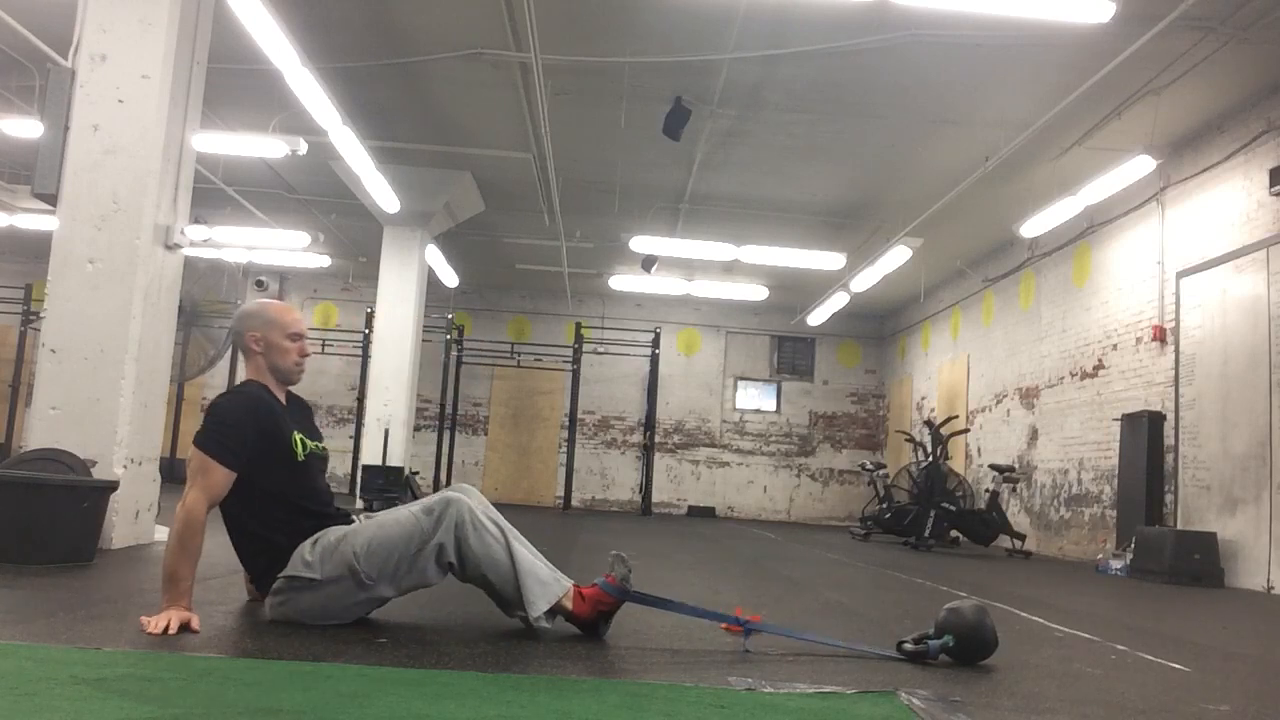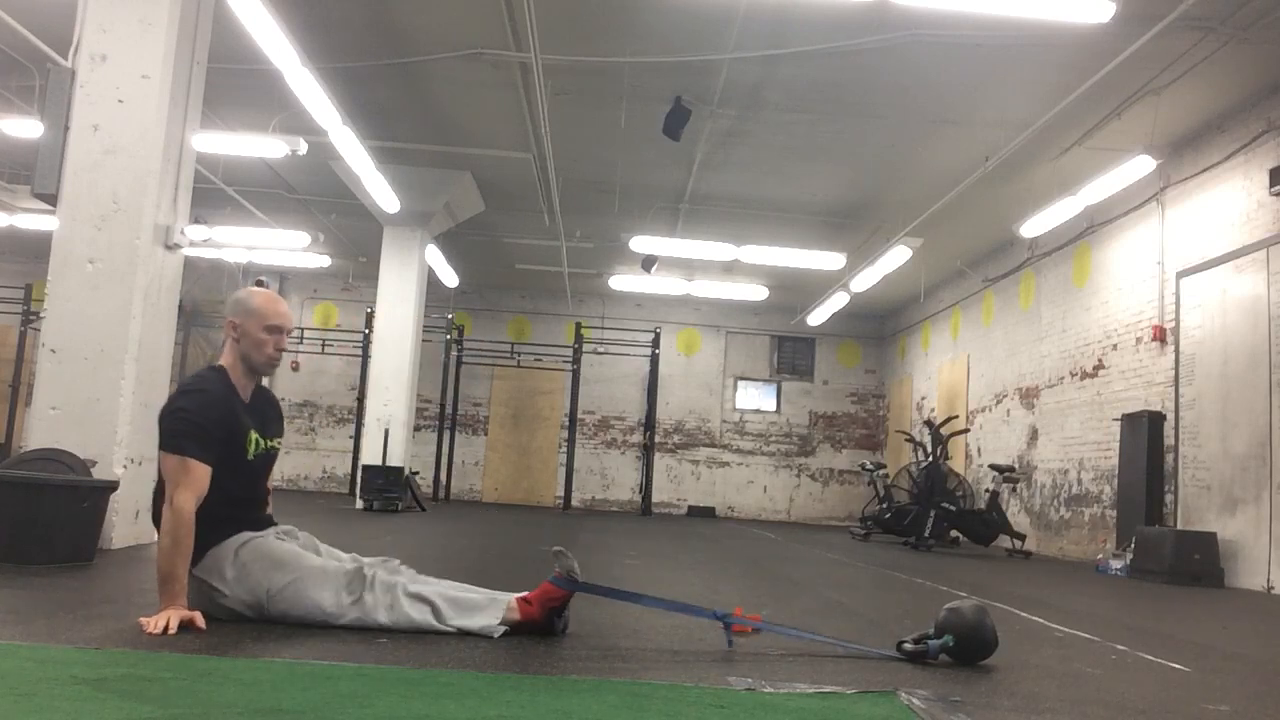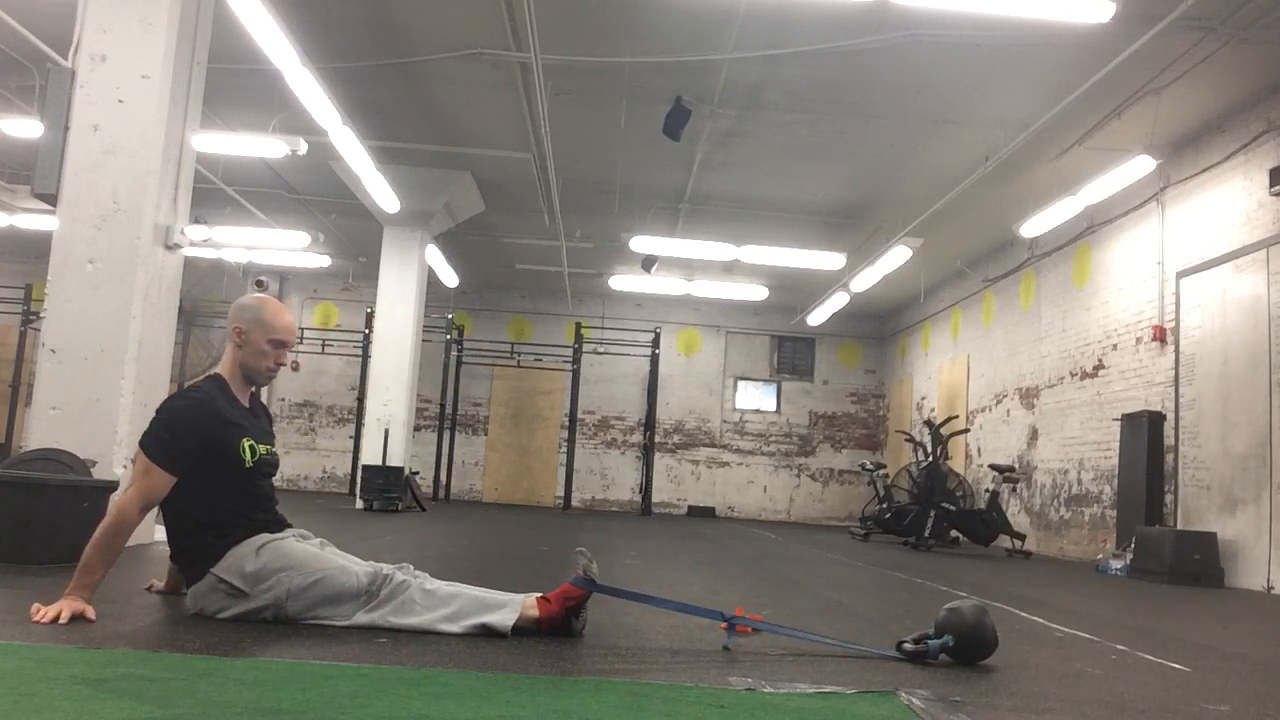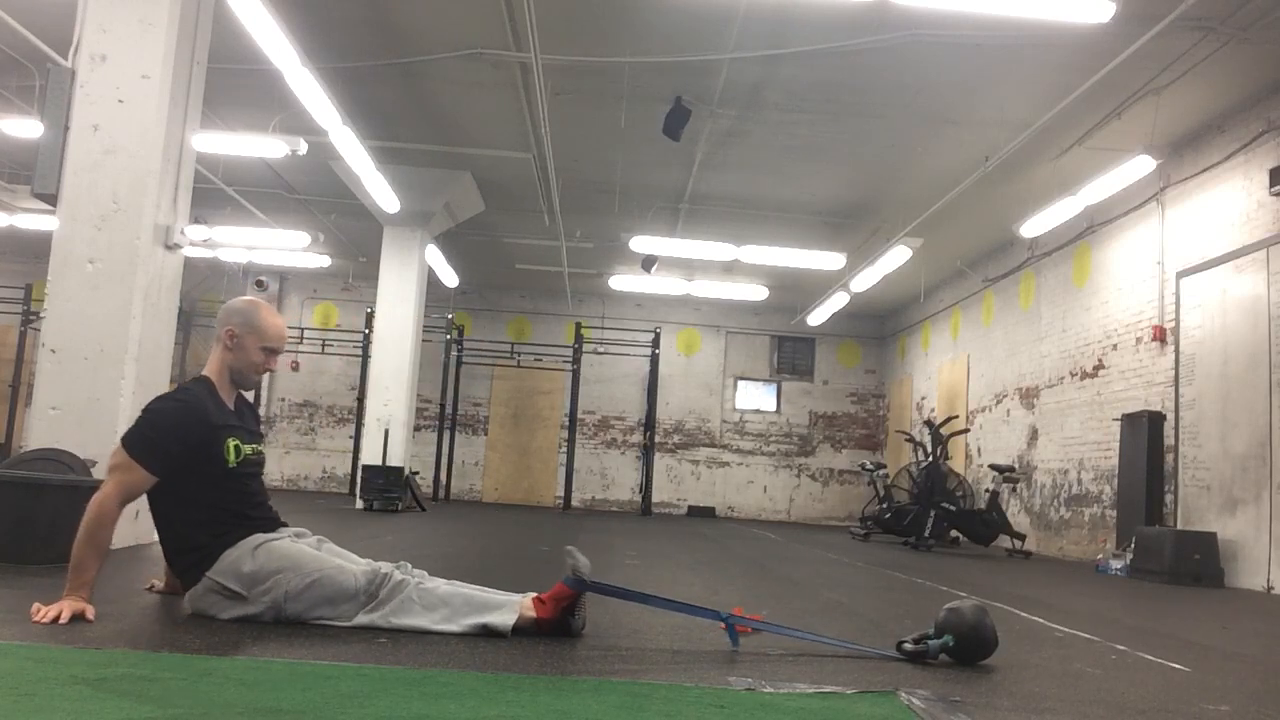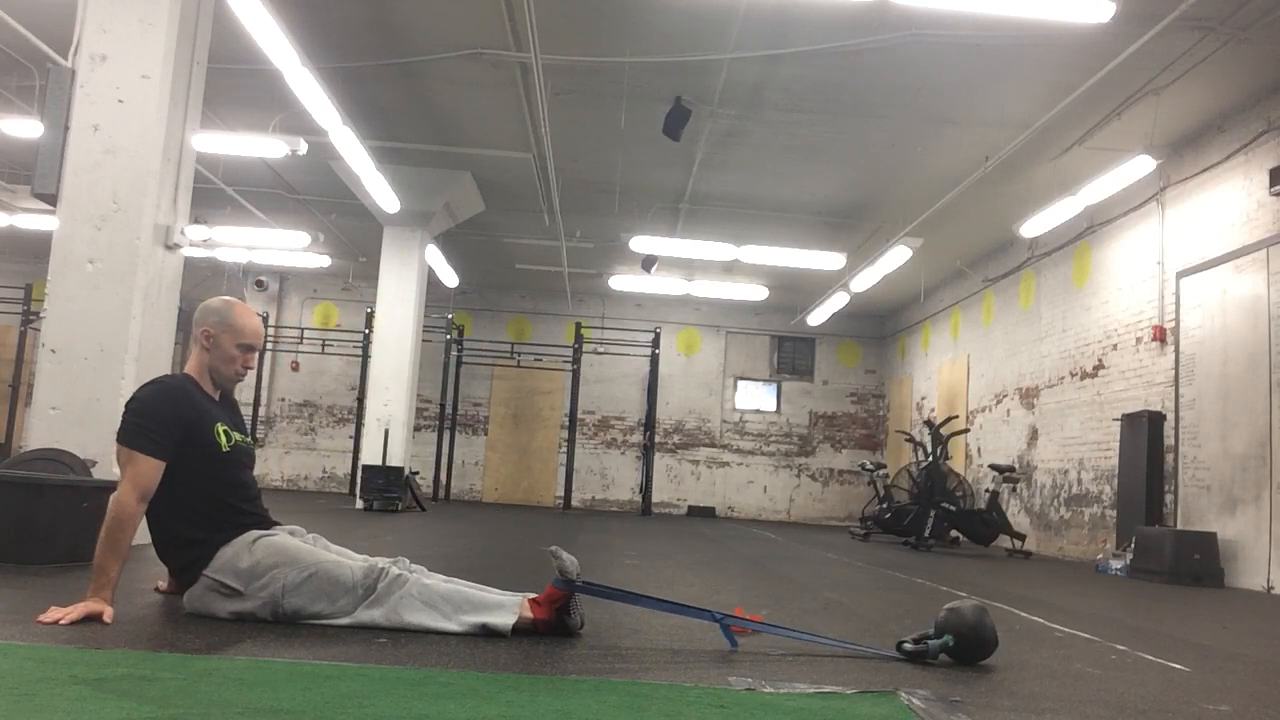
dt=1s
person 1, frame 1
left shoulder: (297, 410)
right shoulder: (240, 410)
right elbow: (195, 504)
left wrist: (261, 573)
right wrist: (177, 603)
left hip: (334, 552)
right hip: (301, 580)
left knee: (461, 500)
right knee: (454, 513)
left ankle: (561, 594)
right ankle: (574, 604)
person 1, frame 2
left shoulder: (266, 405)
right shoulder: (200, 401)
right elbow: (181, 504)
left wrist: (271, 554)
right wrist: (173, 602)
left hip: (263, 538)
right hip: (217, 563)
left knee: (381, 575)
right knee: (357, 590)
left ankle: (520, 607)
right ankle: (520, 613)
person 1, frame 3
left shoulder: (256, 412)
right shoulder: (192, 410)
right elbow: (132, 505)
left wrist: (178, 579)
right wrist: (78, 594)
left hip: (281, 544)
right hip: (233, 569)
left knee: (389, 582)
right knee: (380, 590)
left ankle: (535, 610)
right ankle: (540, 611)
person 1, frame 4
left shoulder: (244, 411)
right shoulder: (180, 411)
right elbow: (111, 497)
left wrist: (176, 578)
right wrist: (76, 593)
left hip: (279, 542)
right hip: (231, 567)
left knee: (393, 580)
right knee: (381, 591)
left ankle: (534, 608)
right ankle: (538, 611)
person 1, frame 5
left shoulder: (225, 405)
right shoulder: (163, 400)
right elbow: (131, 499)
left wrist: (183, 576)
right wrist: (99, 596)
left hip: (271, 539)
right hip: (226, 564)
left knee: (392, 574)
right knee: (378, 587)
left ankle: (530, 607)
right ankle: (533, 612)
